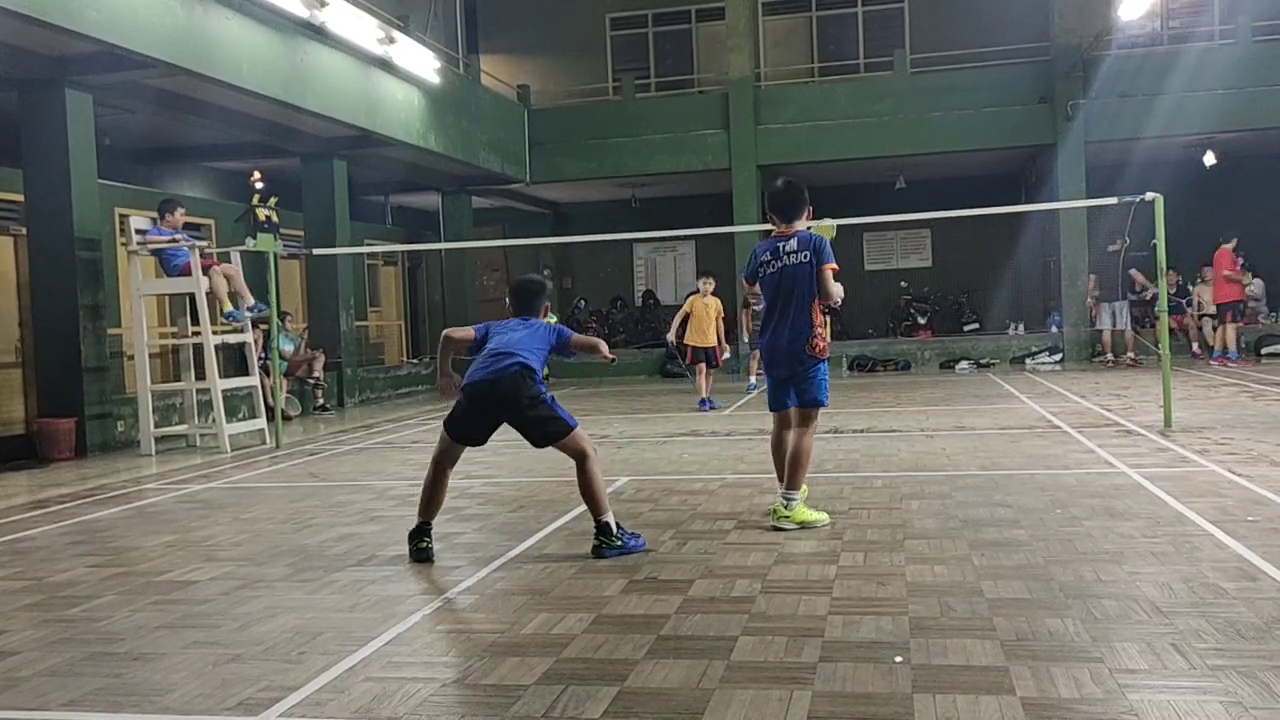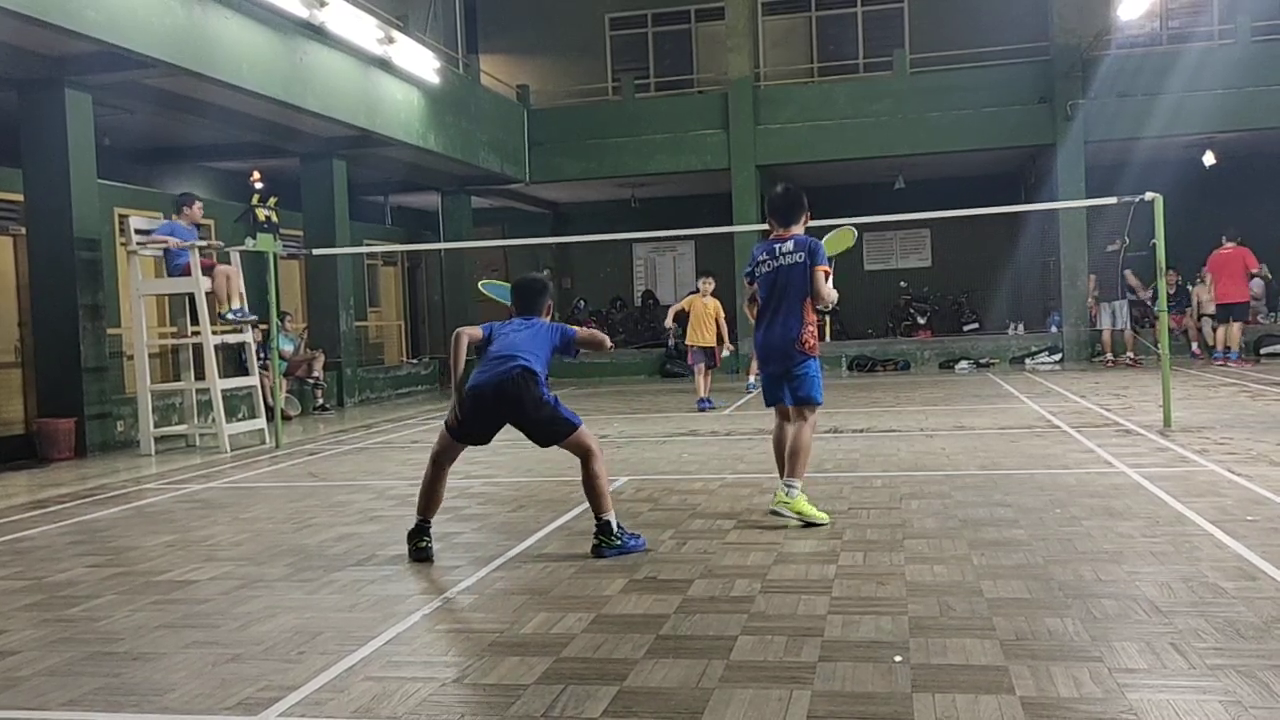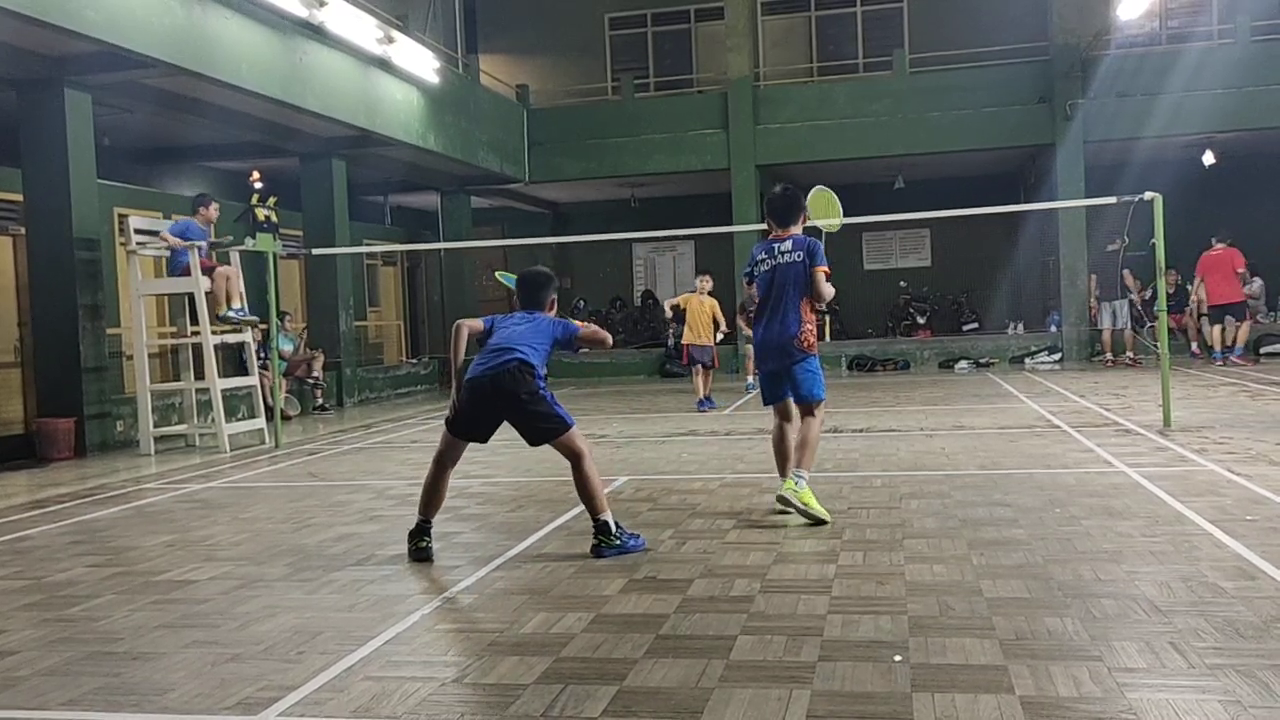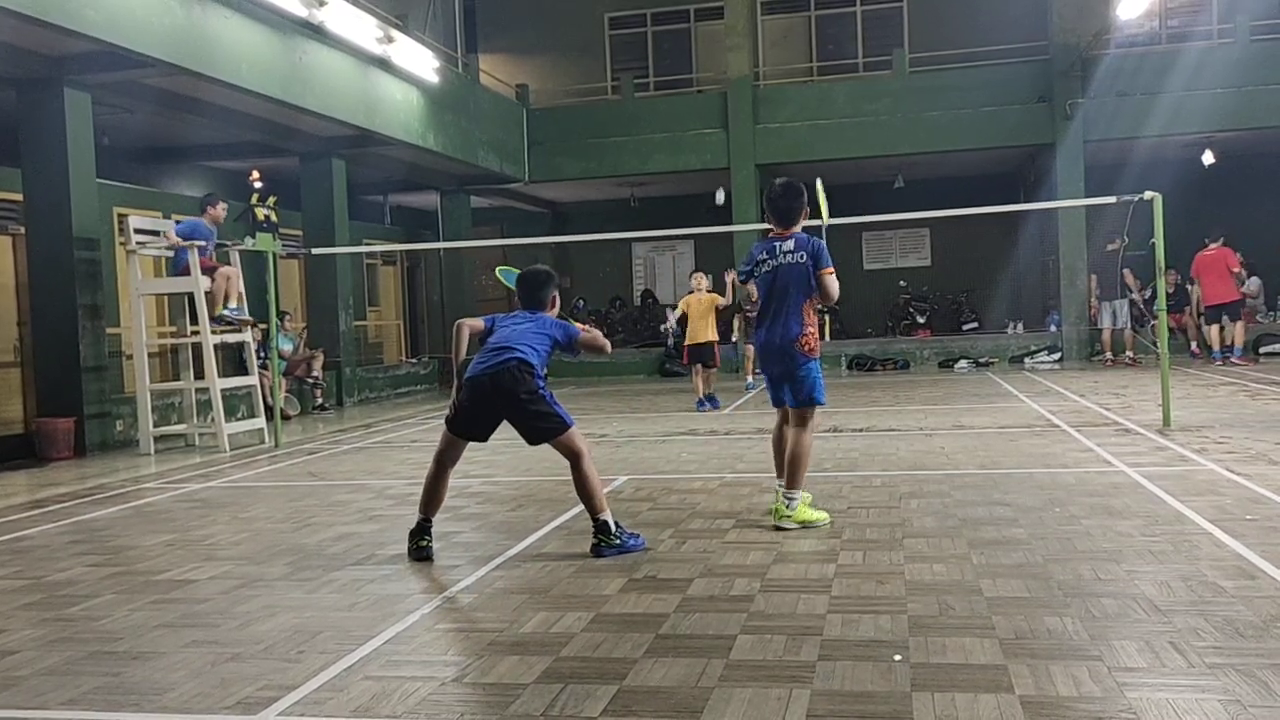
dt=0.4s
person 1, frame 1
left shoulder: (761, 250)
right shoulder: (816, 243)
left elbow: (749, 287)
right elbow: (828, 295)
right wrist: (839, 292)
left hip: (772, 347)
right hip: (806, 345)
left knee: (782, 421)
right knee: (805, 423)
left ankle: (786, 491)
right ankle: (789, 506)
person 1, frame 2
left shoulder: (759, 252)
right shoulder: (811, 246)
left elbow: (752, 294)
right elbow: (820, 296)
right wrist: (832, 296)
left hip: (766, 345)
right hip: (798, 343)
left knee: (783, 416)
right knee: (805, 417)
left ankle: (787, 489)
right ankle: (790, 493)
person 1, frame 3
left shoulder: (759, 252)
right shoulder: (810, 246)
left elbow: (751, 294)
right elbow: (820, 295)
right wrist: (830, 292)
left hip: (765, 344)
right hip: (797, 341)
left knee: (783, 415)
right knee: (812, 412)
left ankle: (787, 485)
right ankle: (797, 484)
person 1, frame 4
left shoulder: (758, 251)
right shoulder: (813, 246)
left elbow: (740, 285)
right elbow: (829, 296)
right wrist: (830, 282)
left hip: (768, 346)
right hip: (799, 345)
left knee: (786, 417)
right knee: (803, 421)
left ankle: (785, 491)
right ankle: (790, 506)
person 2, frame 1
left shoulder: (493, 328)
right shoulder: (551, 330)
left elbow: (450, 335)
right elbow: (597, 346)
left wrist: (445, 374)
right wrist: (604, 352)
left hip: (476, 389)
right hip: (520, 388)
left knee: (442, 461)
right knee: (584, 452)
left ankle: (421, 537)
right ankle: (608, 534)
person 2, frame 2
left shoulder: (498, 328)
right shoulder: (554, 330)
left elbow: (461, 334)
right elbow: (603, 341)
left wrist: (457, 391)
right wrist: (592, 335)
left hip: (481, 391)
right hip: (523, 388)
left knee: (439, 459)
right knee: (590, 450)
left ankle: (420, 536)
right ankle: (608, 533)
person 2, frame 3
left shoulder: (500, 320)
right shoulder: (555, 325)
left elbow: (462, 326)
right elbow: (605, 340)
left wrist: (457, 379)
right wrist: (592, 330)
left hip: (478, 383)
right hip: (518, 381)
left knee: (444, 460)
right knee: (579, 452)
left ankle: (420, 536)
right ankle: (607, 533)
person 2, frame 4
left shoulder: (502, 319)
right shoulder: (557, 325)
left elbow: (463, 325)
right elbow: (603, 346)
left wrist: (458, 378)
right wrist: (595, 334)
left hip: (477, 382)
right hip: (517, 380)
left knee: (444, 458)
right knee: (578, 452)
left ankle: (421, 534)
right ankle: (606, 532)
